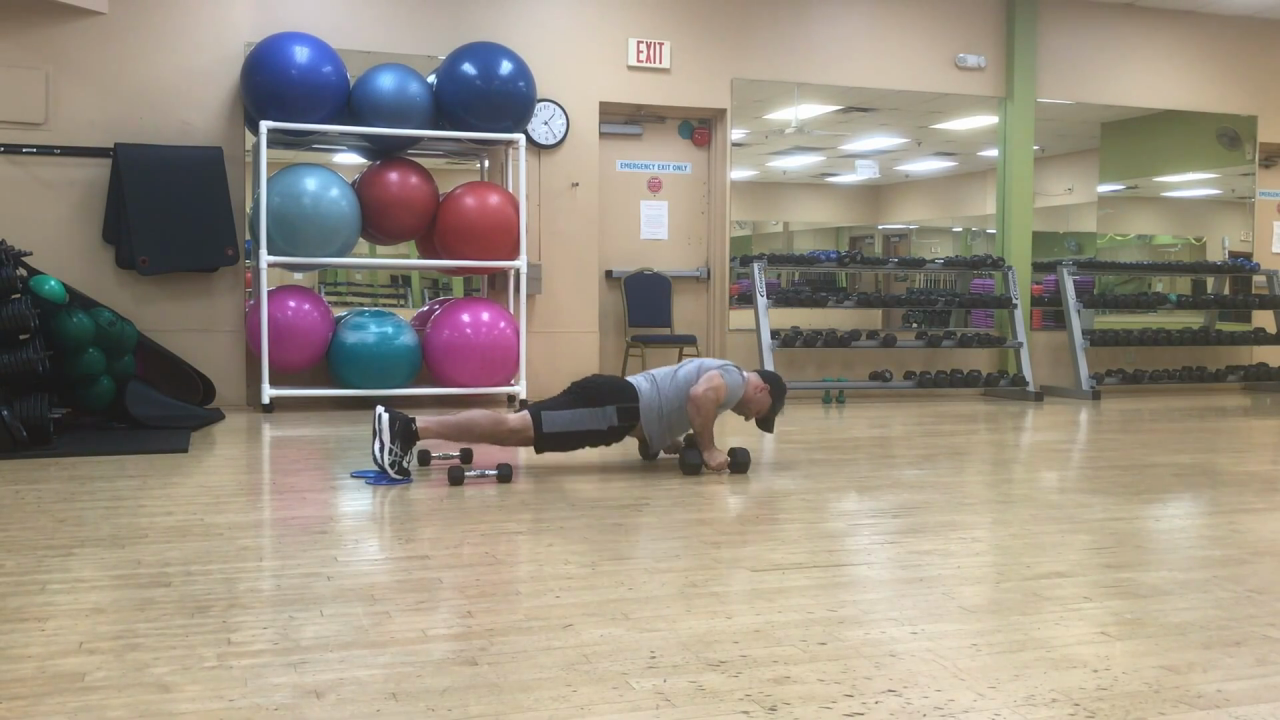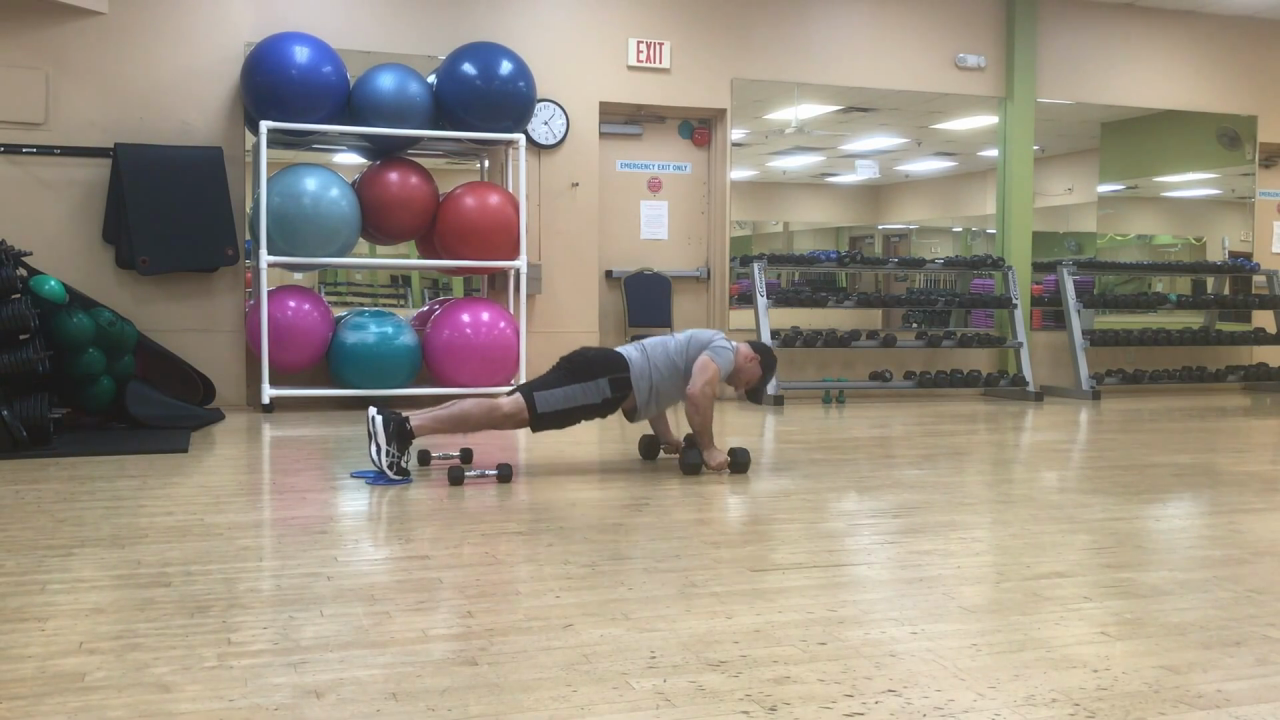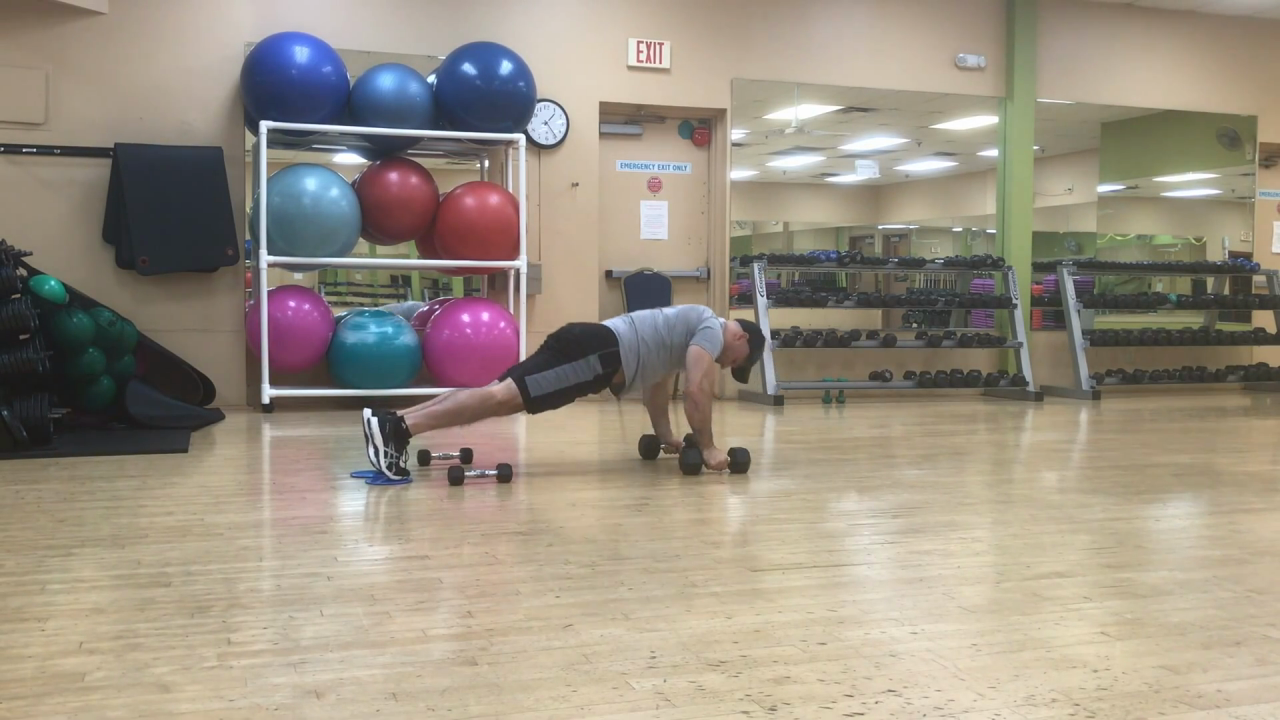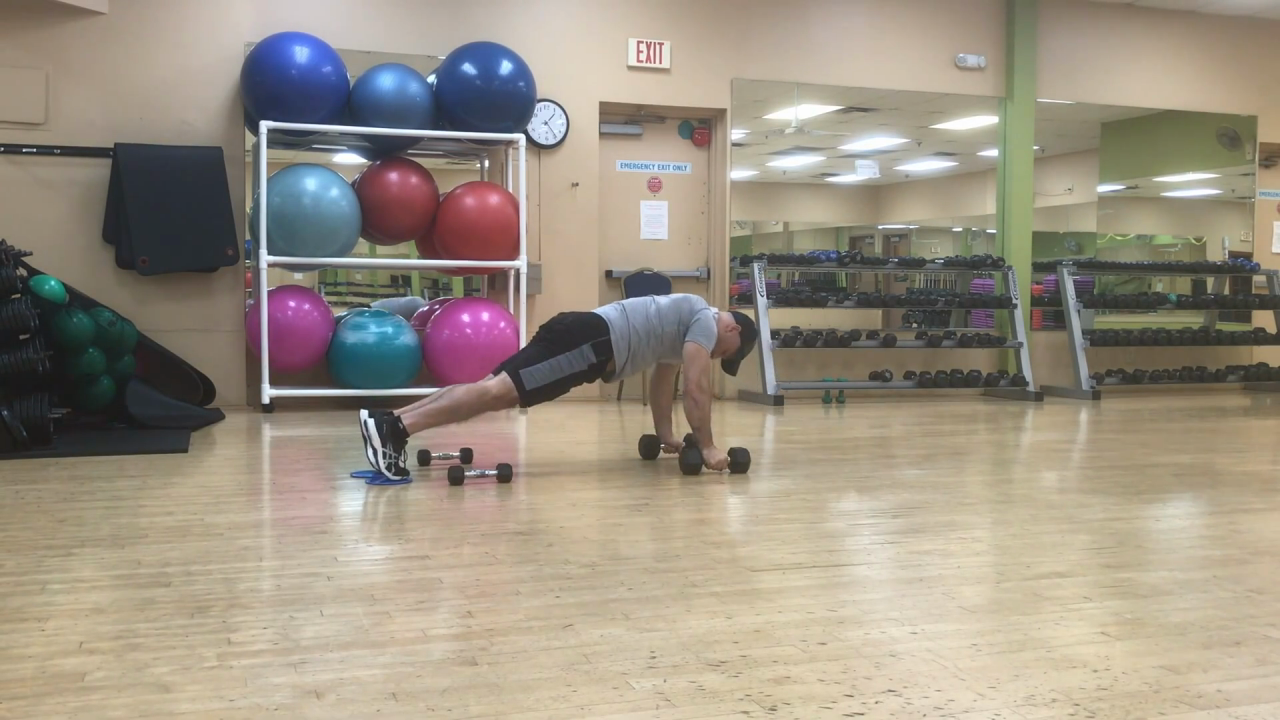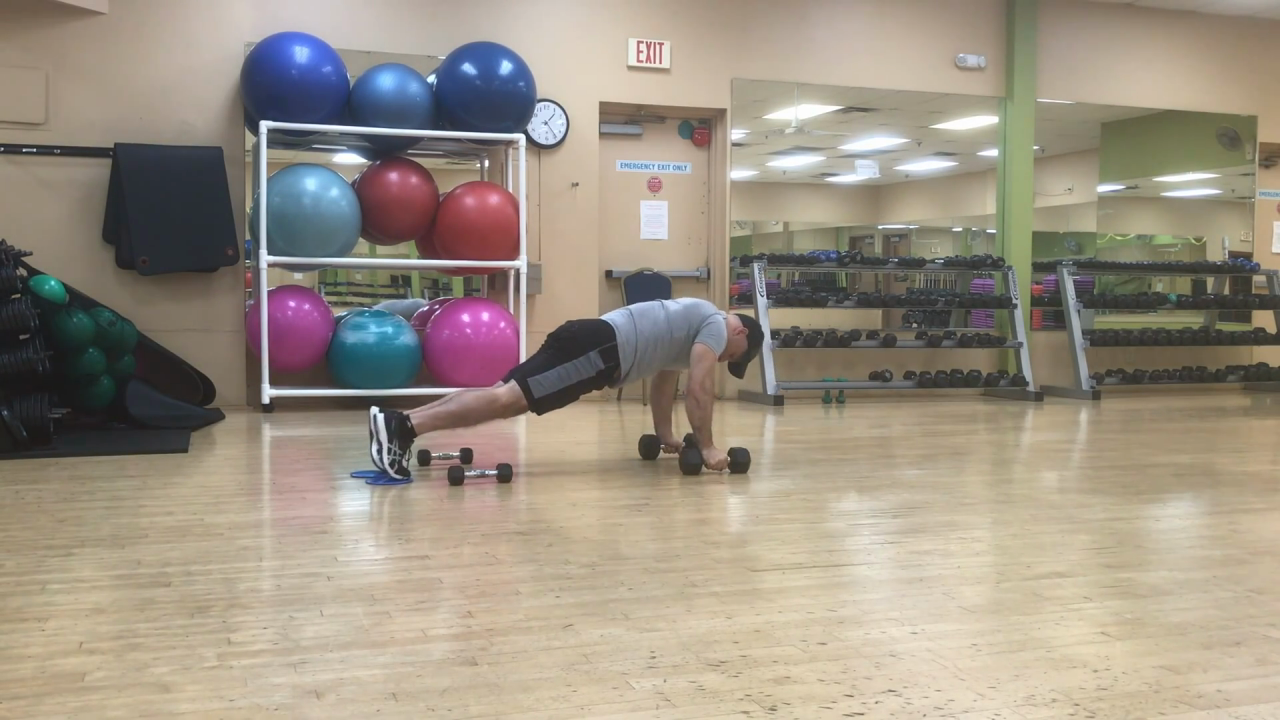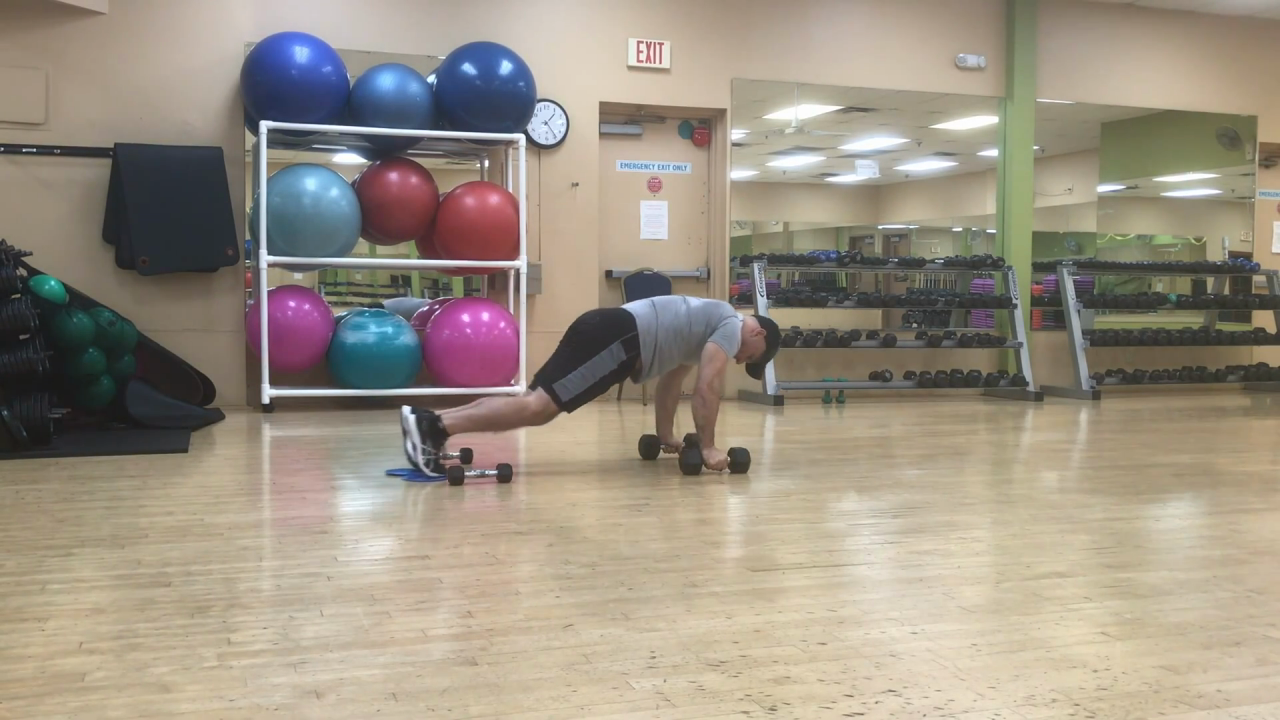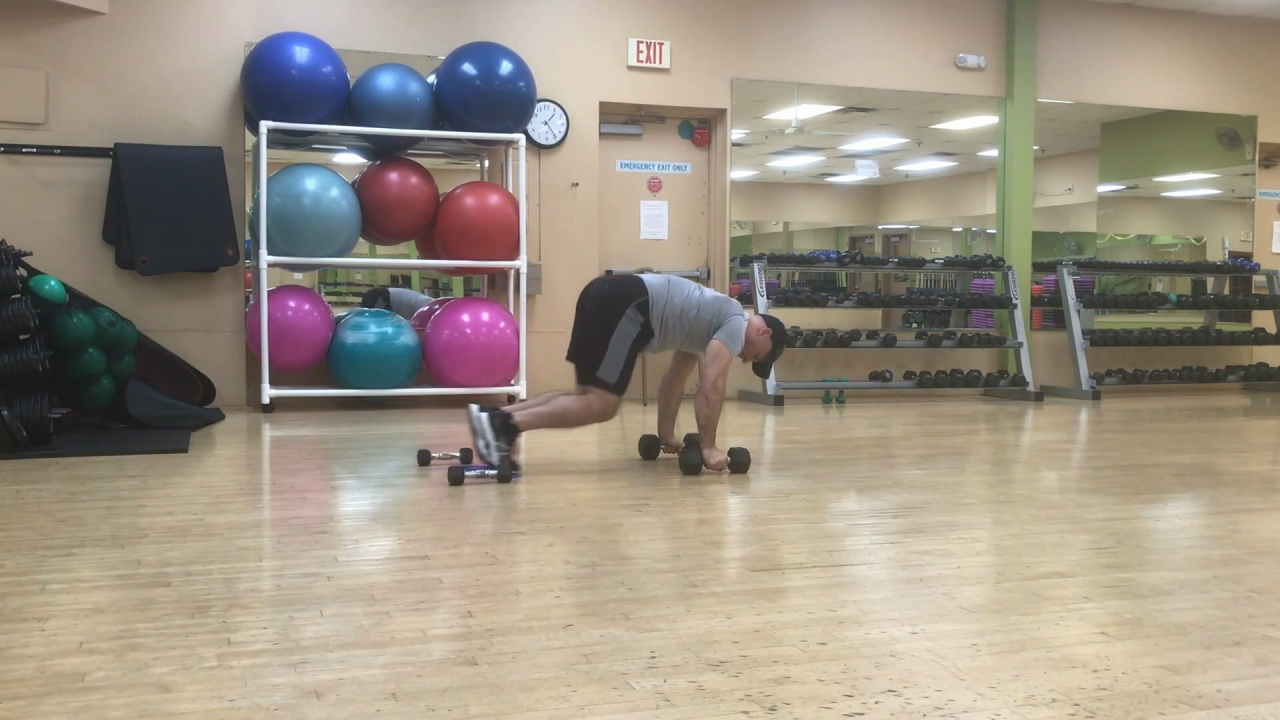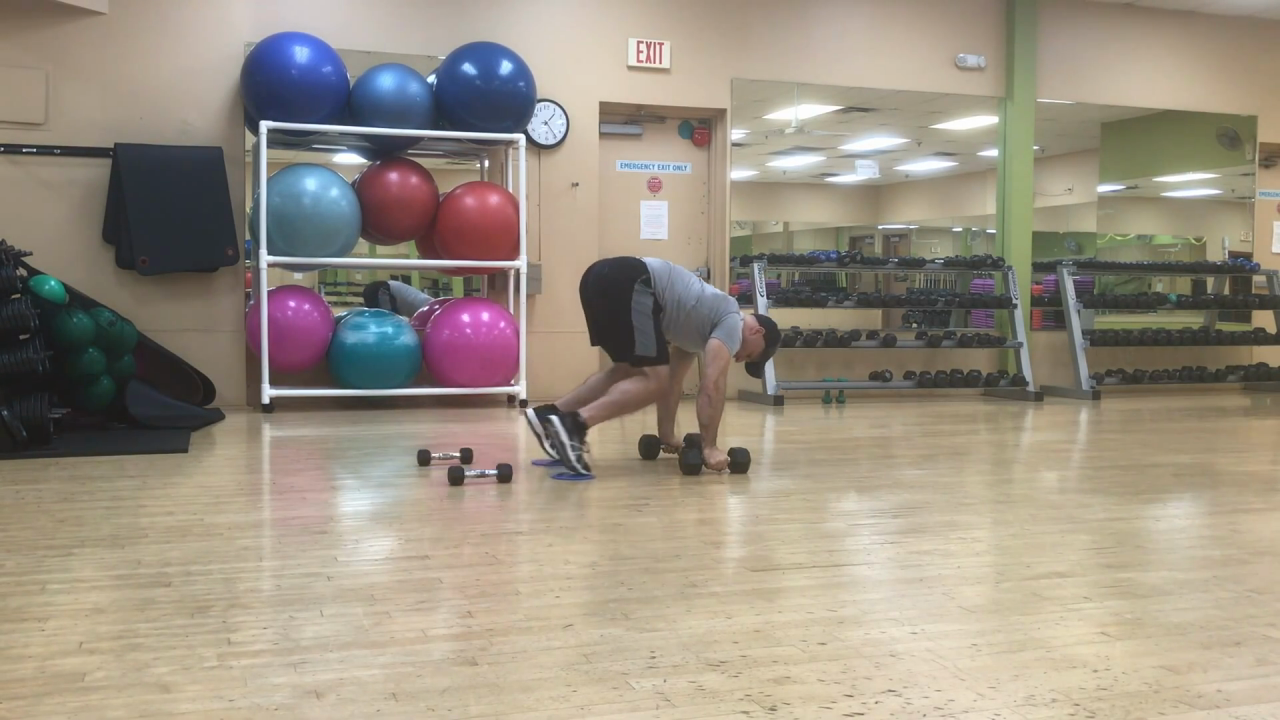
dt=0.2s
person 1, frame 1
left shoulder: (715, 372)
right shoulder: (733, 378)
right elbow: (699, 397)
left wrist: (667, 436)
right wrist: (708, 449)
left hip: (618, 400)
right hip: (619, 407)
left knee: (513, 425)
right knee: (516, 428)
left ankle: (403, 423)
right ankle: (410, 427)
person 1, frame 2
left shoulder: (705, 346)
right shoulder: (723, 351)
right elbow: (695, 394)
left wrist: (665, 436)
right wrist: (708, 449)
left hip: (607, 373)
right hip: (610, 378)
left knee: (508, 408)
right knee: (511, 411)
left ankle: (397, 422)
right ankle: (404, 428)
person 1, frame 3
left shoulder: (693, 331)
right shoulder: (712, 330)
left elbow: (657, 381)
right elbow: (696, 390)
left wrist: (665, 436)
right wrist: (707, 447)
left hip: (595, 349)
right hip: (600, 353)
left knee: (500, 395)
right knee: (503, 398)
left ankle: (393, 421)
right ankle: (399, 428)
person 1, frame 4
left shoulder: (686, 324)
right shoulder: (706, 322)
left elbow: (662, 376)
right elbow: (695, 388)
left wrist: (666, 435)
right wrist: (706, 446)
left hip: (588, 337)
right hip: (593, 342)
left knee: (495, 389)
right knee: (498, 391)
left ankle: (390, 421)
right ankle: (396, 428)
person 1, frame 5
left shoulder: (696, 323)
right shoulder: (716, 326)
left elbow: (664, 378)
right elbow: (699, 389)
left wrist: (665, 436)
right wrist: (706, 447)
left hip: (594, 342)
right hip: (601, 349)
left knee: (504, 395)
right knee: (506, 399)
left ankle: (400, 421)
right ankle: (404, 426)
person 1, frame 6
left shoulder: (705, 328)
right shoulder: (731, 327)
left elbow: (670, 381)
right elbow: (708, 388)
left wrist: (665, 437)
right wrist: (708, 448)
left hip: (605, 329)
right hip: (618, 339)
left knee: (530, 401)
right knee: (537, 405)
left ankle: (434, 419)
right ankle: (431, 424)
person 1, frame 7
left shoulder: (710, 325)
right shoulder: (735, 325)
left elbow: (675, 380)
right elbow: (711, 387)
left wrist: (666, 436)
right wrist: (708, 447)
left hip: (605, 296)
right hip: (623, 304)
left knee: (591, 396)
right knee: (600, 405)
left ankle: (505, 417)
right ankle: (504, 423)
person 1, frame 8
left shoulder: (705, 326)
right shoulder: (731, 323)
left elbow: (673, 376)
right elbow: (712, 385)
left wrist: (666, 435)
right wrist: (709, 447)
left hip: (604, 278)
right hip: (627, 282)
left knee: (632, 371)
right knee: (652, 380)
left ankle: (552, 414)
right ankle: (573, 423)
